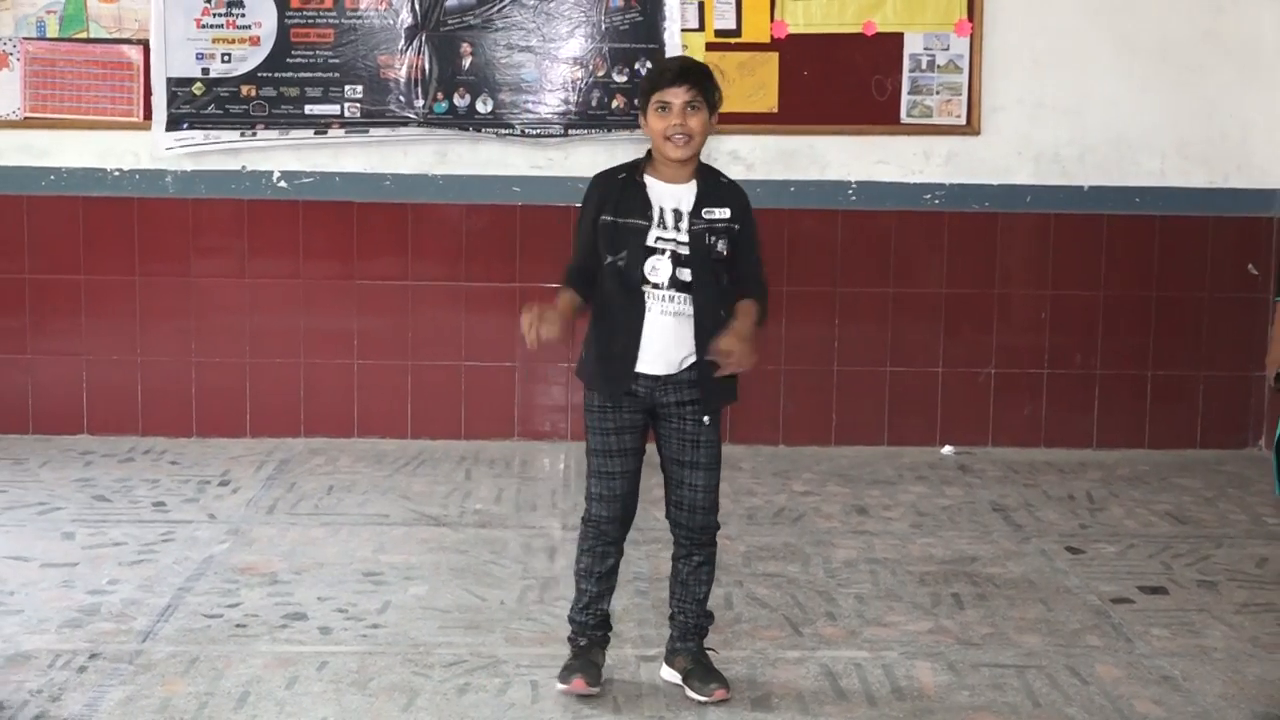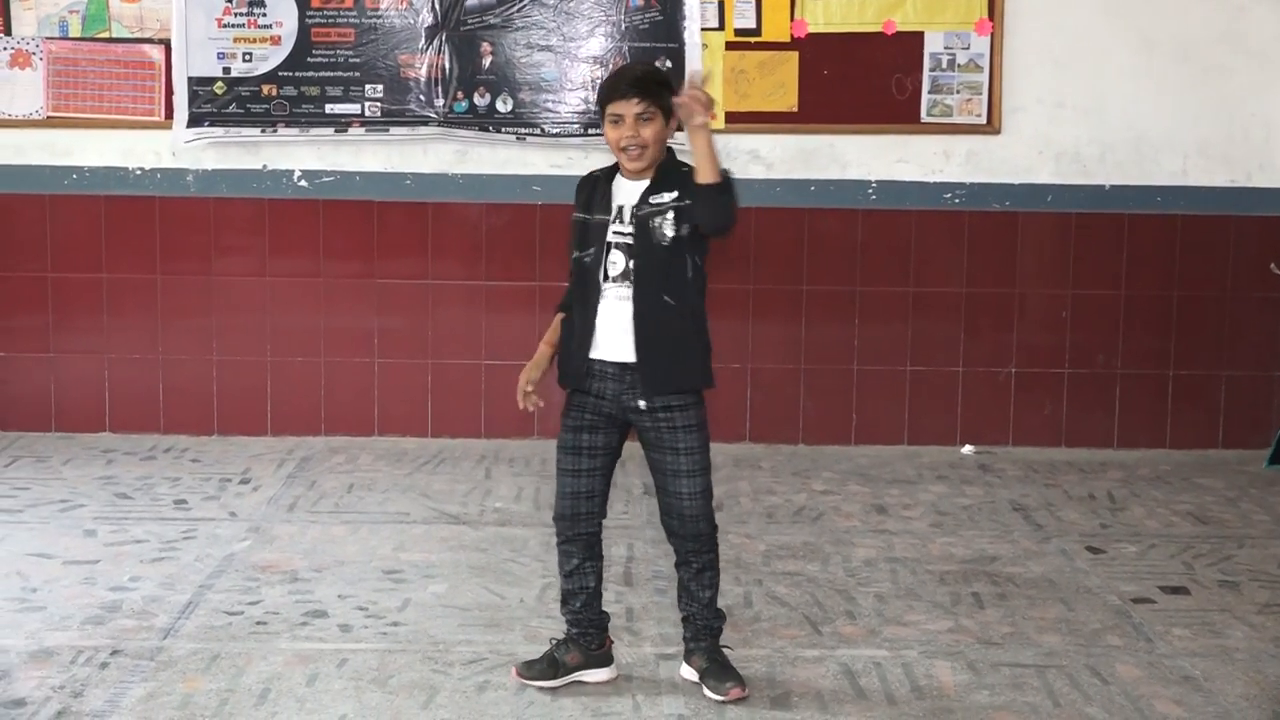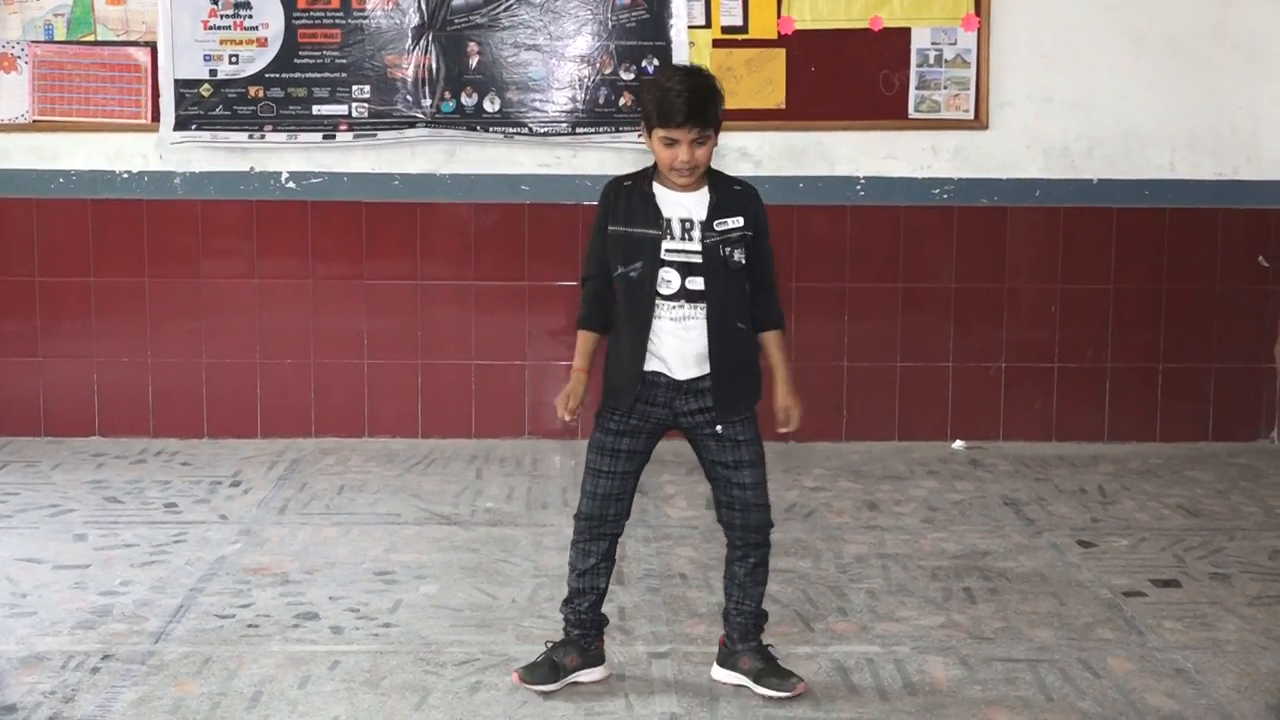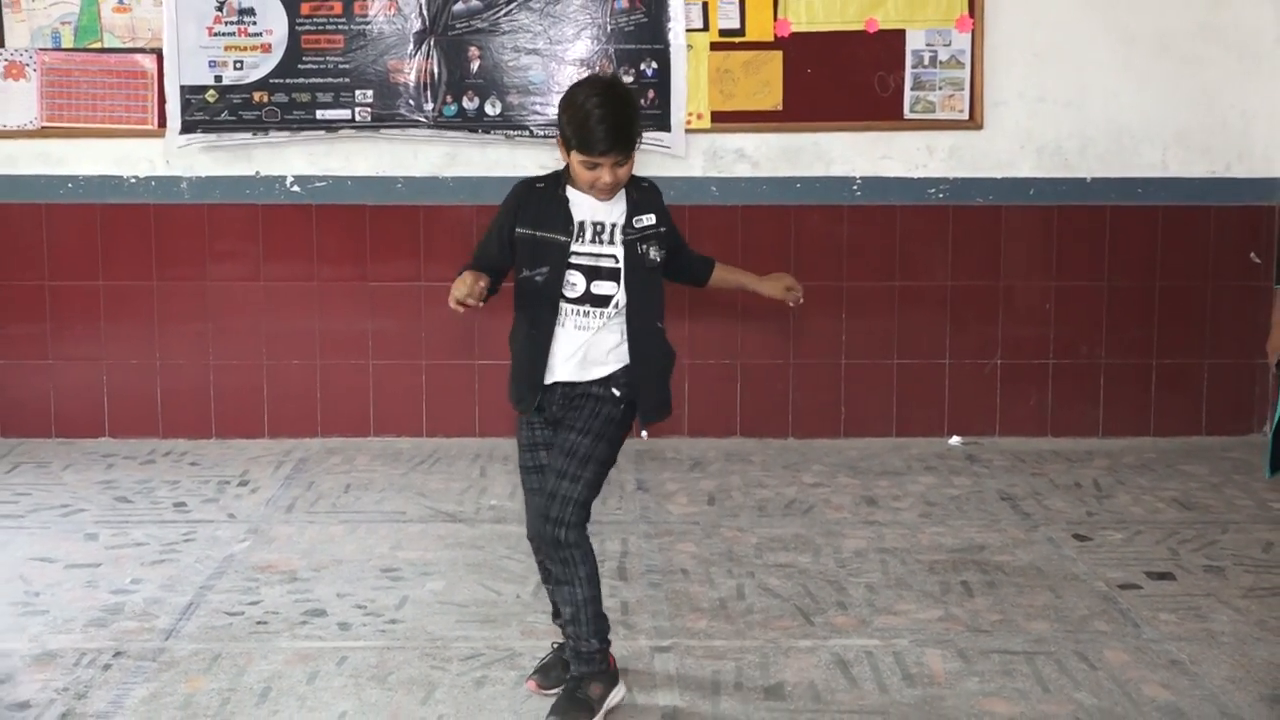
dt=1s
person 1, frame 1
left shoulder: (728, 200)
right shoulder: (608, 190)
left elbow: (747, 285)
right elbow: (584, 275)
left wrist: (740, 330)
right wrist: (556, 310)
left hip: (692, 384)
right hip: (618, 381)
left knee: (696, 522)
right knee: (607, 514)
left ankle: (686, 648)
right ankle: (587, 642)
person 1, frame 2
left shoulder: (689, 183)
right shoulder: (593, 190)
left elbow: (718, 218)
left wrist: (700, 127)
right wrist: (542, 355)
left hip: (667, 386)
right hip: (593, 381)
left knee: (691, 522)
right knee: (575, 517)
left ankle: (703, 647)
right ankle: (587, 642)
person 1, frame 3
left shoulder: (741, 203)
right shoulder: (620, 199)
left elbow: (762, 298)
right elbow: (598, 295)
left wrist: (782, 381)
right wrist: (578, 375)
left hip: (719, 390)
right hip: (636, 387)
left knee: (750, 521)
right knee: (598, 517)
left ankle: (742, 648)
right ankle: (581, 645)
person 1, frame 4
left shoulder: (646, 202)
right shoulder: (530, 201)
left elbow: (682, 262)
right elbow: (488, 263)
left wrist: (761, 283)
right wrist: (471, 280)
left hip: (611, 385)
right hip: (543, 389)
left knee: (562, 519)
right knee: (544, 527)
left ankle: (597, 668)
right ankle: (577, 641)
